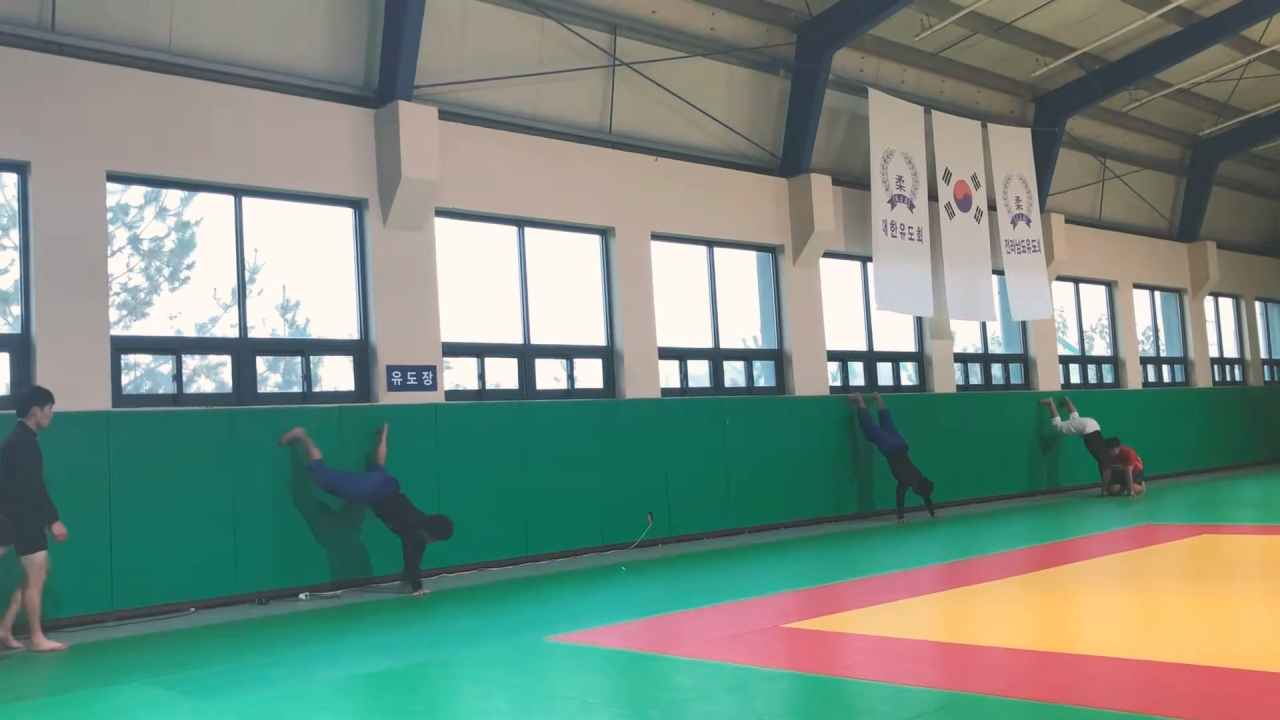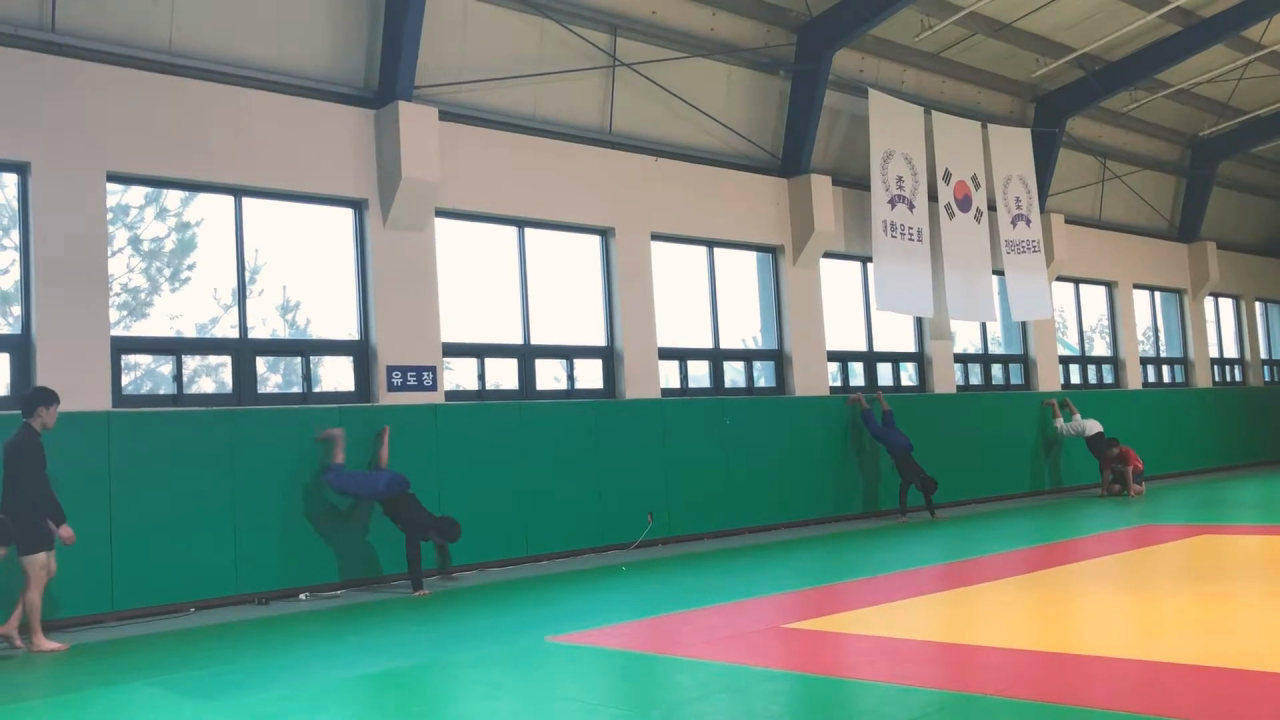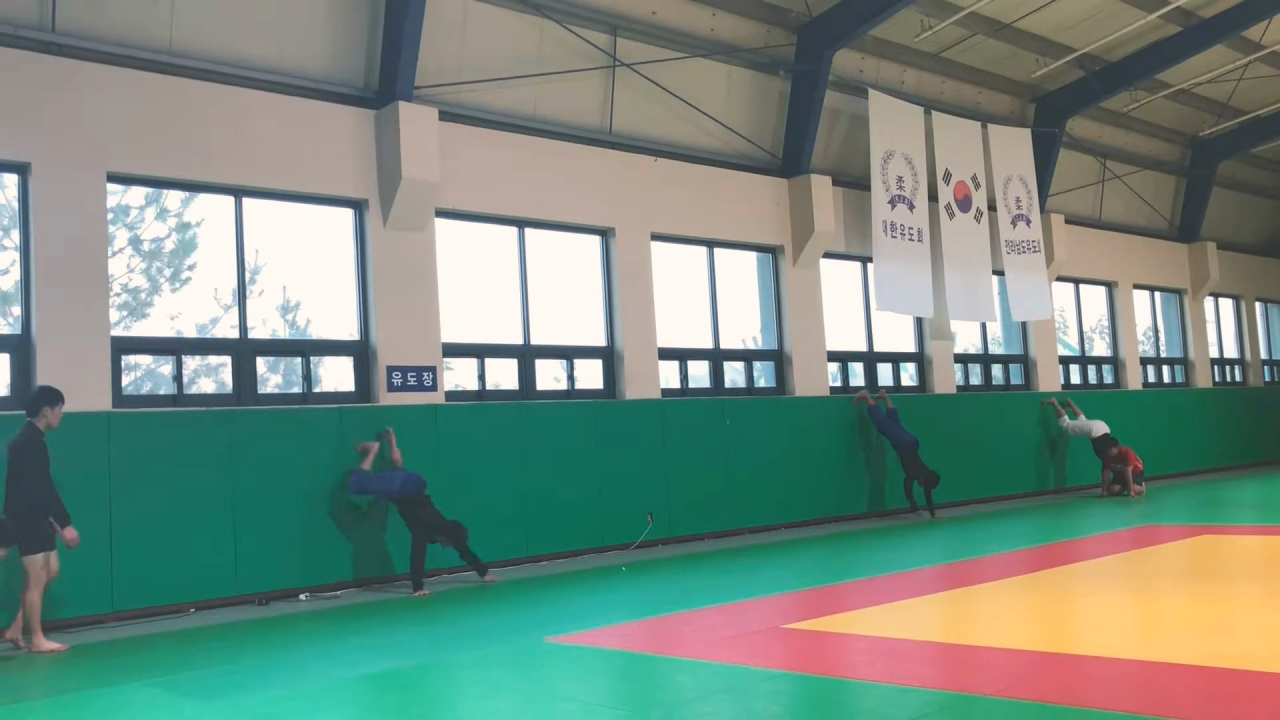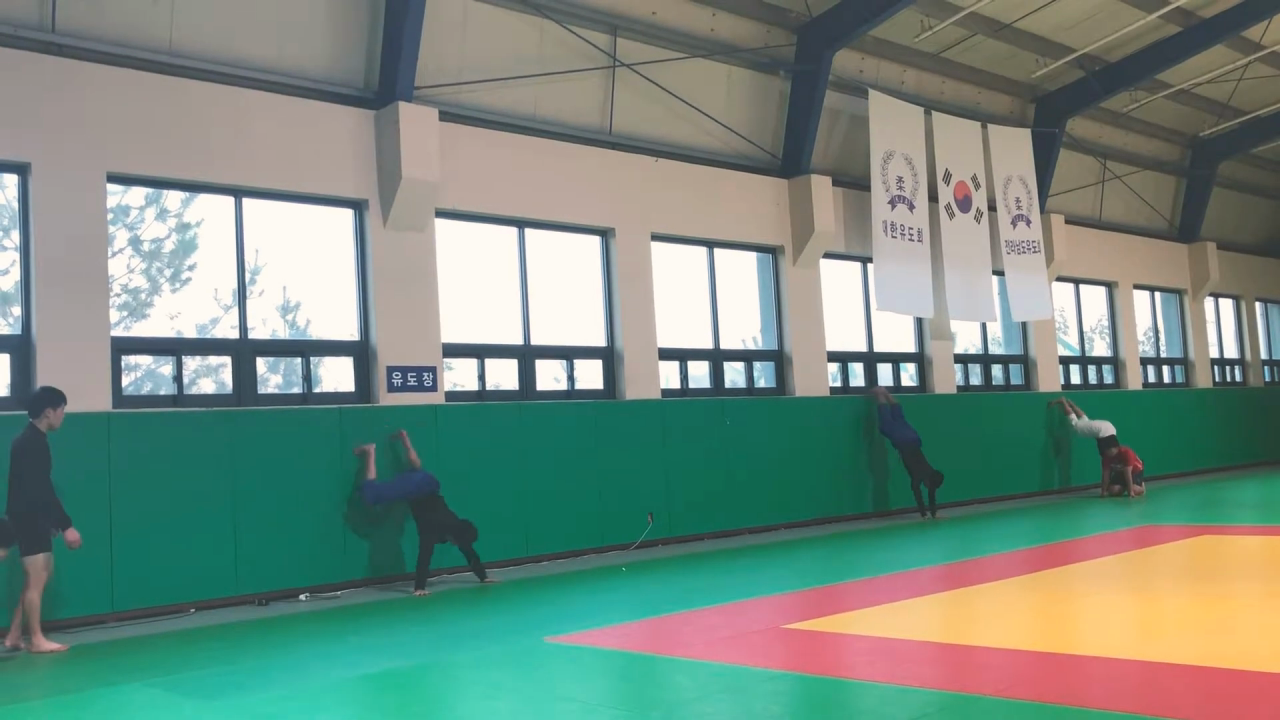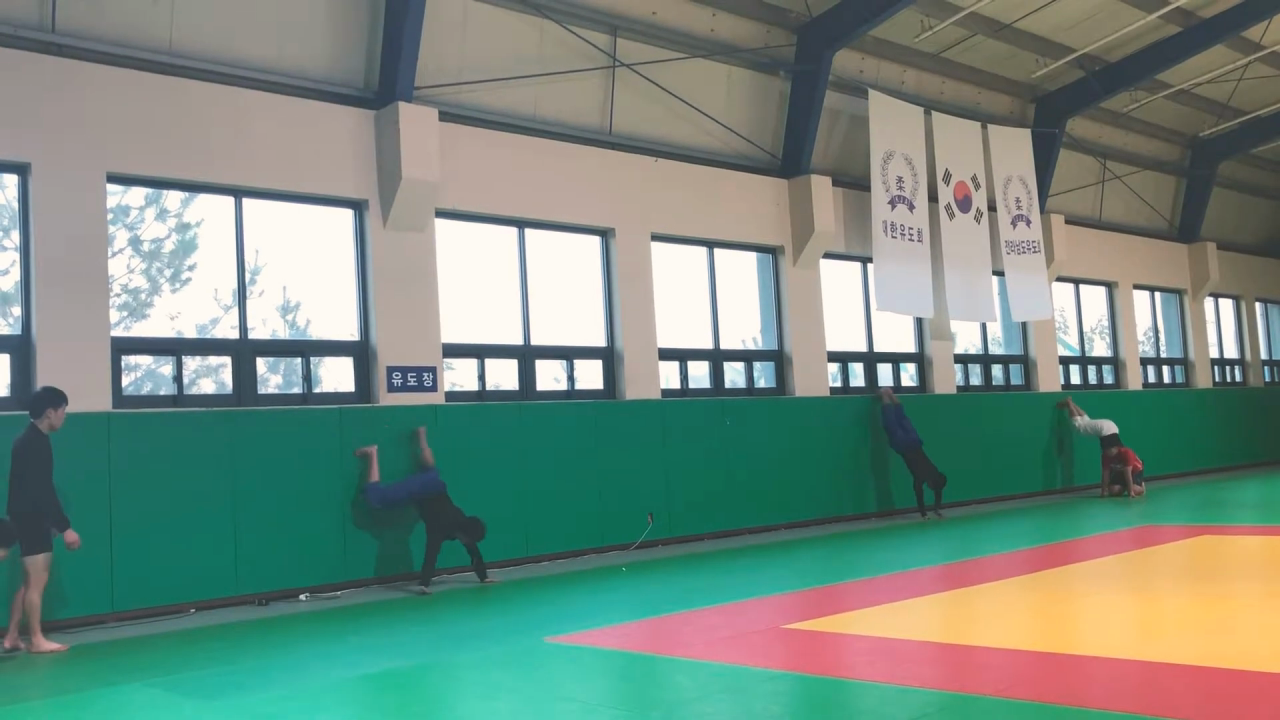
dt=0.1s
person 1, frame 1
right shoulder: (23, 441)
right elbow: (32, 485)
left wrist: (49, 516)
right wrist: (53, 520)
left hip: (22, 519)
right hip: (24, 520)
left knee: (33, 577)
right knee: (36, 577)
right ankle: (37, 638)
person 1, frame 2
left shoulder: (24, 439)
right shoulder: (28, 442)
right elbow: (39, 486)
left wrist: (48, 519)
right wrist: (60, 522)
left hip: (30, 517)
right hip: (26, 519)
left knee: (47, 572)
right knee: (37, 578)
right ankle: (37, 639)
person 1, frame 3
left shoulder: (27, 438)
right shoulder: (31, 441)
right elbow: (43, 487)
left wrist: (50, 518)
right wrist: (65, 523)
left hip: (32, 517)
right hip: (27, 519)
left knee: (50, 571)
right knee: (37, 579)
left ankle: (16, 629)
right ankle: (37, 639)
person 1, frame 4
left shoulder: (31, 439)
right shoulder: (33, 443)
right elbow: (42, 489)
left wrist: (55, 521)
right wrist: (66, 526)
left hip: (31, 517)
right hip: (29, 519)
left knee: (35, 578)
right knee: (37, 579)
left ankle: (14, 635)
right ankle: (37, 640)
person 1, frame 5
left shoulder: (32, 440)
right shoulder: (34, 443)
right elbow: (43, 490)
left wrist: (56, 522)
right wrist: (65, 527)
left hip: (31, 517)
right hip: (30, 519)
left knee: (33, 579)
right knee: (37, 580)
left ankle: (12, 637)
right ankle: (36, 640)
person 2, frame 1
left shoulder: (423, 523)
right shoulder: (411, 528)
left elbow: (415, 557)
right elbow: (411, 558)
left wrist: (409, 579)
right wrist: (416, 587)
left hip: (387, 486)
right hip: (373, 490)
left knee: (378, 469)
right knee: (324, 477)
left ankle: (384, 433)
right ankle: (302, 437)
person 2, frame 2
left shoulder: (432, 525)
right shoulder: (418, 529)
left elbow: (442, 548)
right elbow: (414, 558)
left wrist: (445, 568)
right wrist: (417, 588)
left hip: (398, 484)
right hip: (386, 487)
left knee: (382, 470)
right knee: (337, 480)
left ankle: (384, 435)
right ankle: (338, 438)
person 2, frame 3
left shoulder: (444, 528)
right shoulder: (423, 531)
left elbow: (464, 551)
right elbow: (417, 558)
left wrist: (484, 573)
right wrist: (418, 588)
left hip: (414, 484)
right hip: (398, 487)
left knee: (398, 469)
right knee: (356, 483)
left ankle: (390, 438)
right ankle: (373, 450)
person 2, frame 4
left shoulder: (458, 528)
right shoulder: (433, 531)
left elbow: (470, 554)
right elbow: (424, 558)
left wrist: (483, 576)
right wrist: (419, 587)
left hip: (427, 485)
right hip: (414, 489)
left knee: (417, 470)
right knee: (371, 495)
left ankle: (404, 439)
right ankle: (370, 453)
person 2, frame 5
left shoulder: (464, 525)
right shoulder: (440, 530)
left elbow: (474, 552)
right elbow: (431, 556)
left wrist: (484, 577)
right wrist: (424, 584)
left hip: (435, 485)
right hip: (421, 490)
left knee: (430, 468)
right knee: (375, 498)
left ankle: (422, 436)
right ankle: (372, 454)
